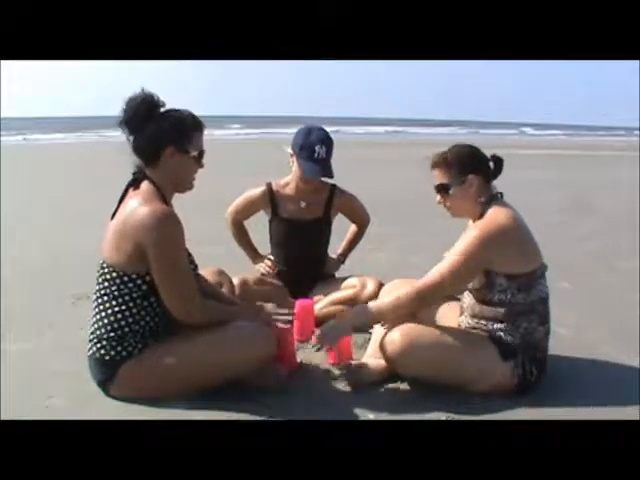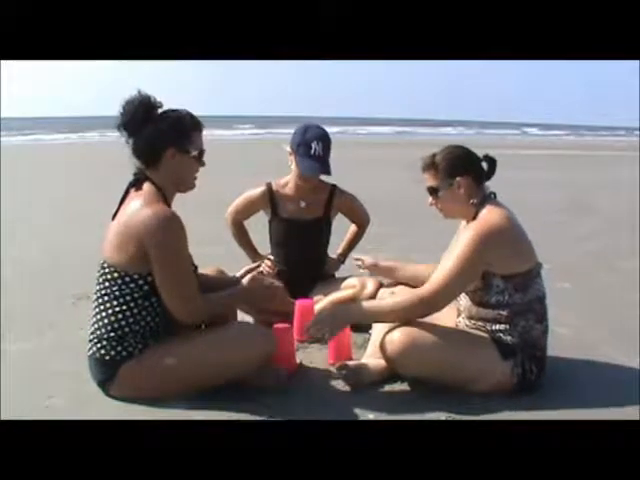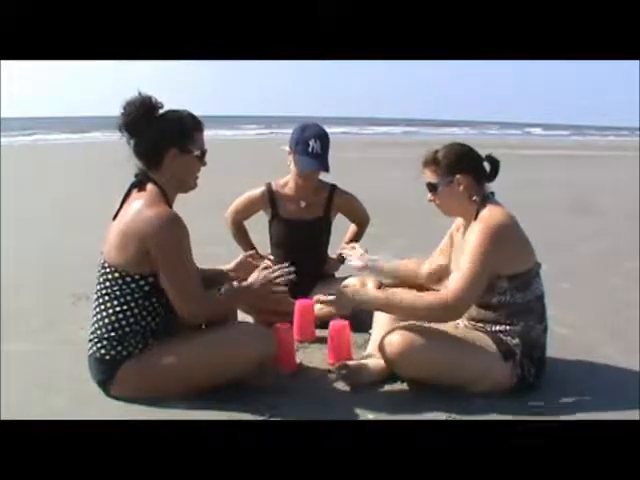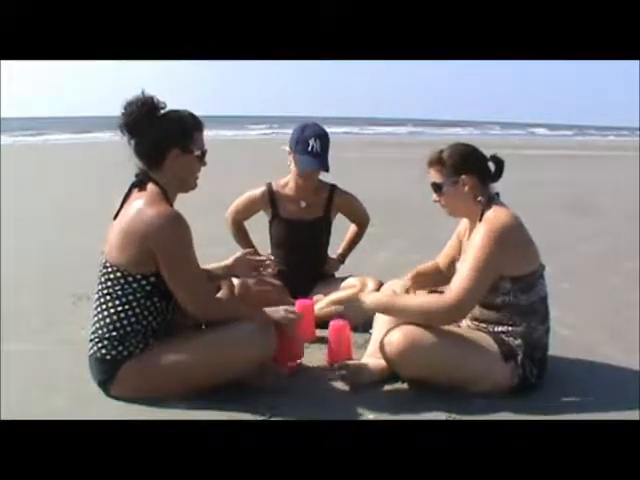
dt=0.3s
person 1, frame 1
left shoulder: (141, 199)
right shoulder: (157, 217)
left elbow: (186, 282)
right elbow: (188, 311)
left wrist: (240, 307)
right wrist: (247, 316)
left hip: (125, 347)
right hip: (127, 366)
left knee: (218, 278)
right knee: (261, 340)
left ankle: (222, 361)
person 1, frame 2
left shoulder: (141, 198)
right shoulder: (160, 219)
left elbow: (182, 284)
right elbow: (188, 310)
left wrist: (233, 284)
right wrist: (244, 297)
left hip: (124, 348)
right hip: (127, 366)
left knee: (216, 277)
right knee: (261, 342)
left ankle: (223, 361)
person 1, frame 3
left shoulder: (142, 199)
right shoulder: (161, 220)
right elbow: (193, 308)
left wrist: (227, 274)
right wrist: (248, 292)
left hip: (124, 350)
right hip: (127, 367)
left knee: (220, 285)
right knee: (260, 341)
left ankle: (222, 361)
person 1, frame 4
left shoulder: (141, 199)
right shoulder: (163, 219)
right elbow: (200, 306)
left wrist: (227, 268)
right wrist: (263, 316)
left hip: (122, 351)
right hip: (128, 367)
left knee: (221, 285)
right knee: (261, 340)
person 2, frame 1
left shoulder: (491, 229)
right shoulder: (486, 218)
left elbow: (424, 295)
right elbow: (442, 281)
left wrist: (349, 321)
left hip: (512, 358)
right hip: (483, 328)
left knee: (399, 342)
right knee: (395, 290)
left ankle: (380, 363)
right ankle: (374, 363)
person 2, frame 2
left shoulder: (485, 229)
right shoulder: (478, 217)
left elbow: (427, 301)
right elbow: (439, 281)
left wrist: (349, 312)
right wrist: (383, 268)
left hip: (511, 357)
left knee: (399, 343)
right knee: (392, 294)
left ankle: (378, 364)
right ankle: (373, 363)
person 2, frame 3
left shoulder: (489, 227)
right shoulder: (467, 220)
left elbow: (448, 307)
right elbow: (431, 272)
left wrist: (367, 298)
right wrist: (375, 265)
left hip: (511, 356)
left knee: (399, 344)
right knee: (394, 294)
left ankle: (381, 365)
right ankle: (374, 364)
person 2, frame 4
left shoulder: (495, 228)
right shoulder: (474, 220)
left elbow: (451, 309)
right elbow: (440, 269)
left wrist: (378, 302)
right wrist: (411, 278)
left hip: (511, 358)
right hip: (479, 328)
left knee: (399, 343)
right knee: (395, 293)
left ankle: (380, 365)
right ankle: (374, 363)
person 3, frame 1
left shoulder: (337, 198)
right shoulder: (268, 195)
left elbow: (363, 221)
right elbow: (233, 218)
left wrist: (340, 258)
right wrist: (256, 258)
left hip: (320, 285)
right hip: (279, 284)
left knee: (373, 289)
right knee: (237, 287)
right ankle: (329, 312)
person 3, frame 2
left shoulder: (336, 198)
right shoulder: (267, 195)
left elbow: (362, 221)
right elbow: (233, 217)
left wrist: (340, 258)
right wrist: (256, 258)
left hip: (320, 286)
left knee: (372, 289)
person 3, frame 3
left shoulder: (335, 198)
right shoulder: (267, 195)
left elbow: (362, 221)
right elbow: (233, 217)
left wrist: (339, 258)
left hip: (319, 285)
left ankle: (288, 318)
right ankle: (324, 313)
person 3, frame 4
left shoulder: (336, 198)
right shoulder: (267, 195)
left elbow: (362, 221)
right elbow: (233, 218)
left wrist: (340, 258)
left hip: (320, 285)
right hip: (279, 285)
left knee: (373, 288)
right ankle: (326, 311)
